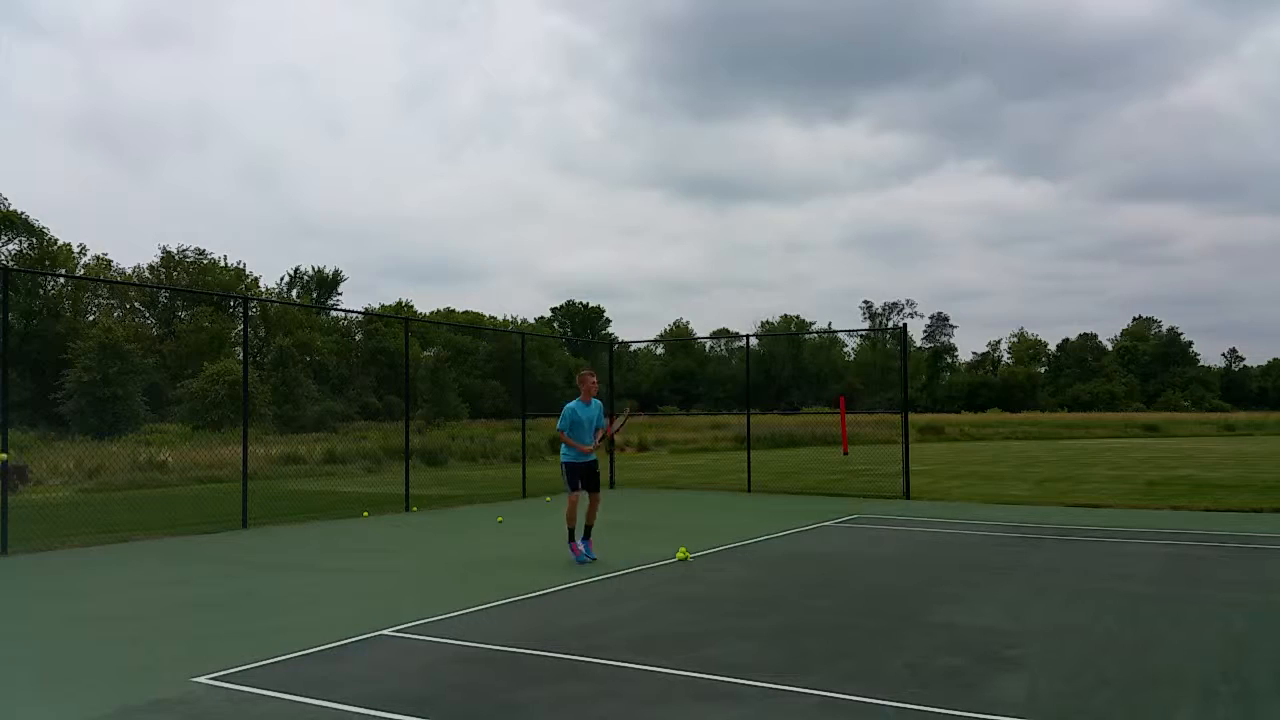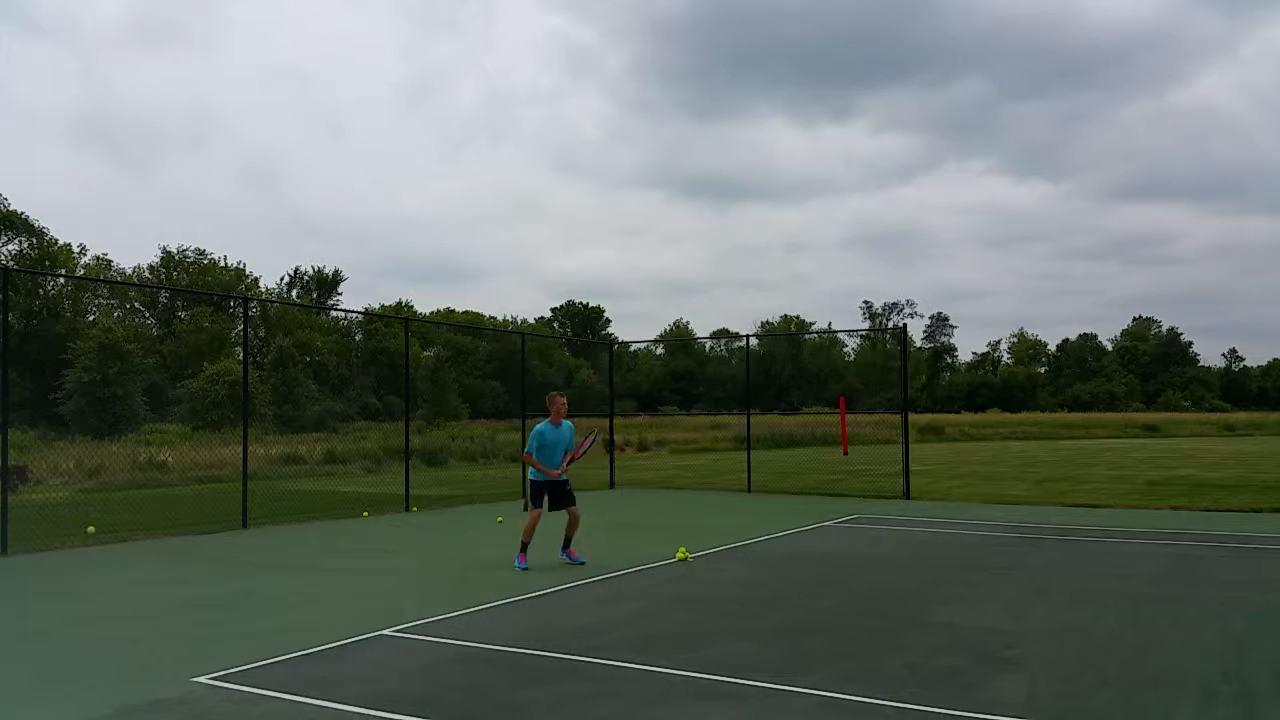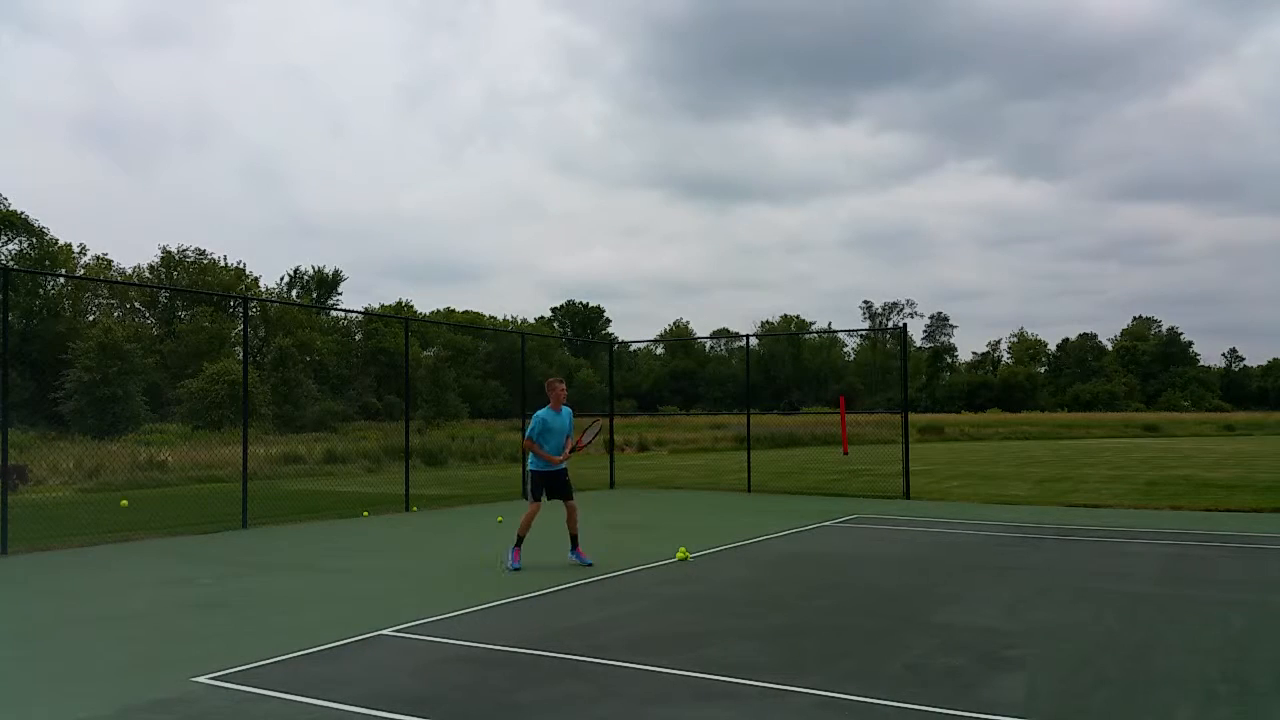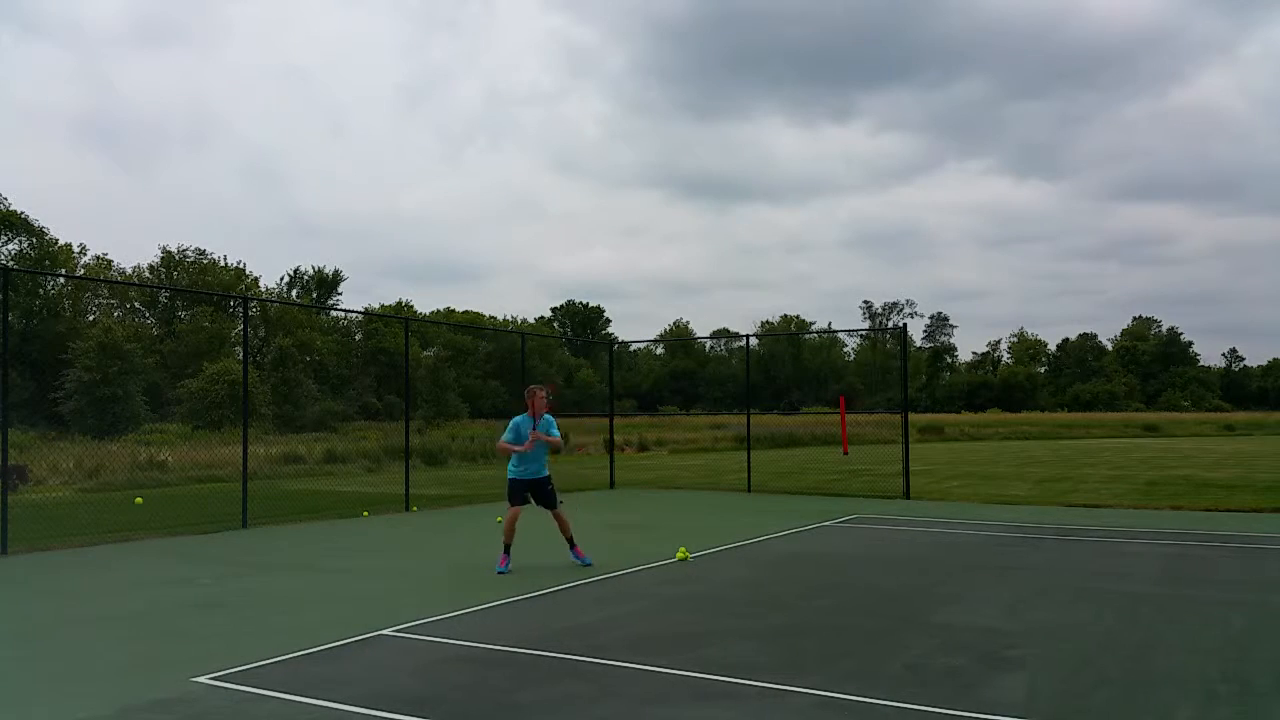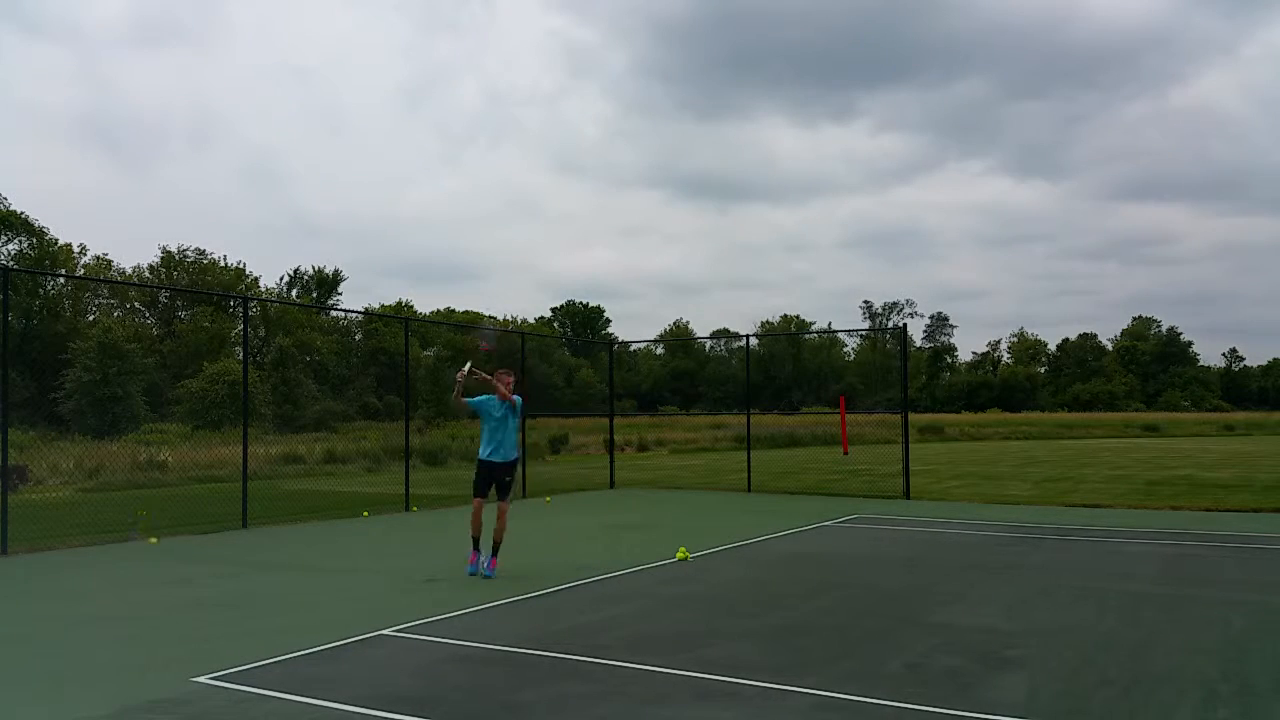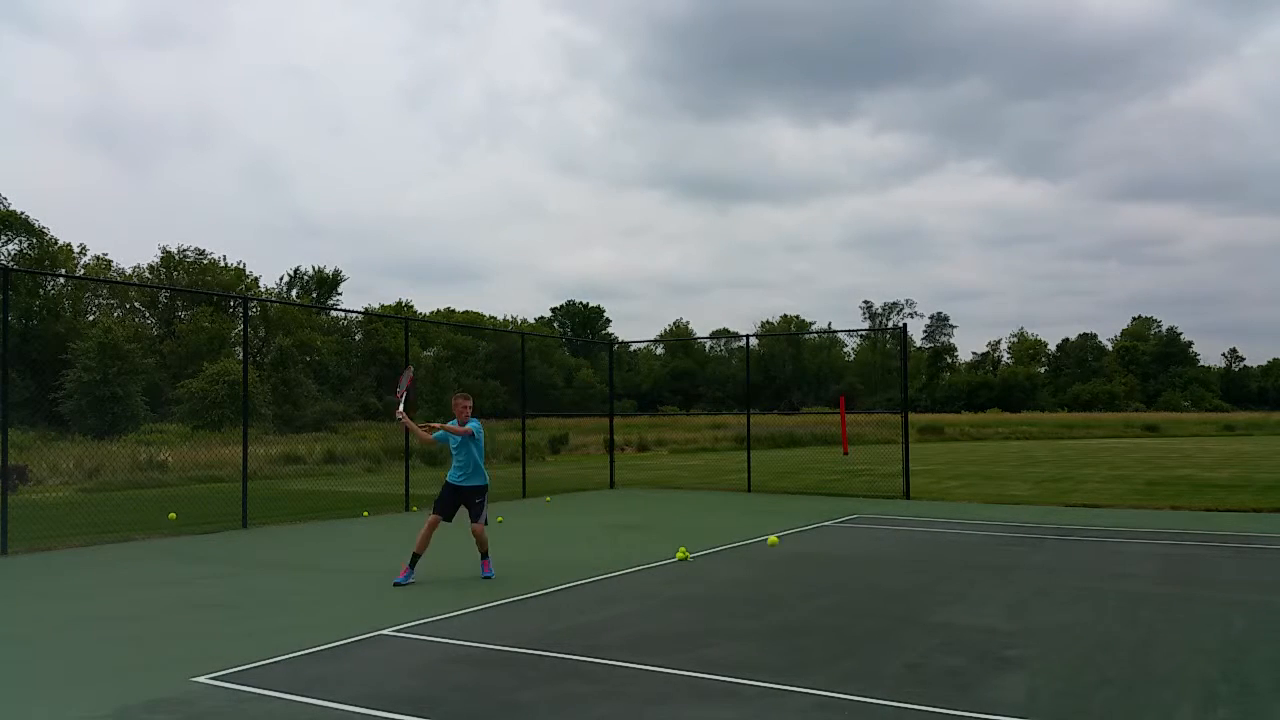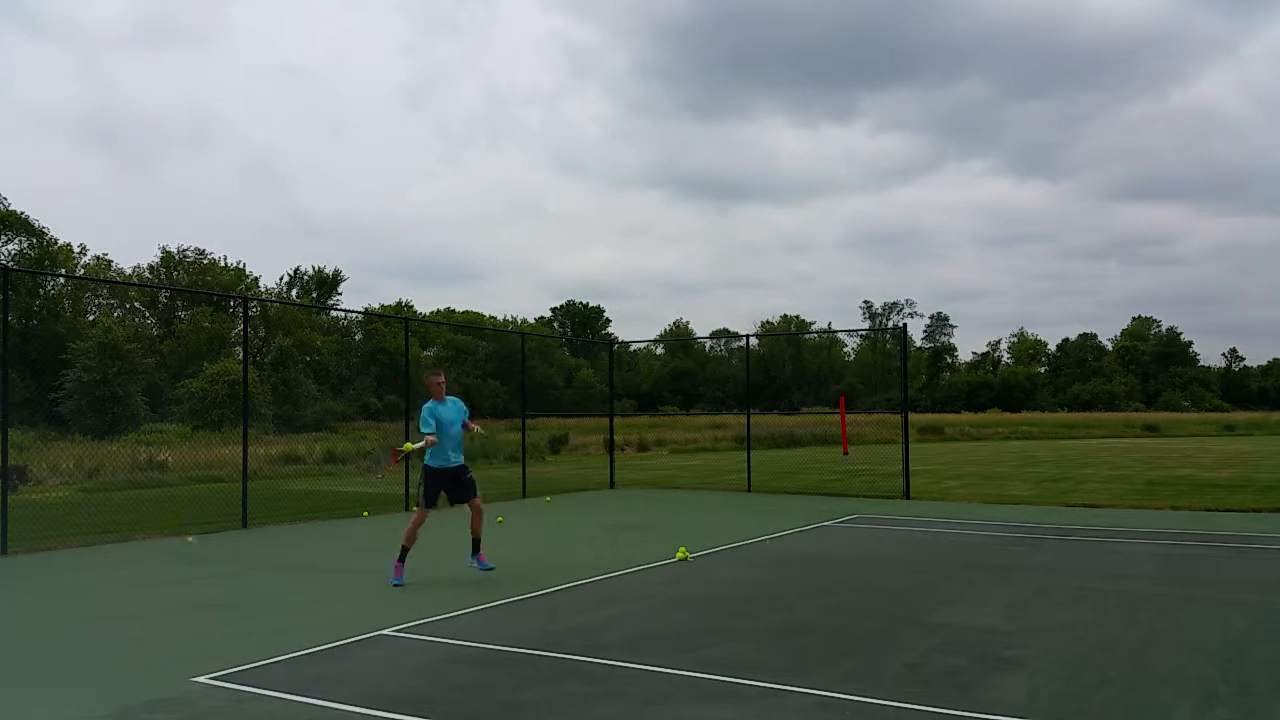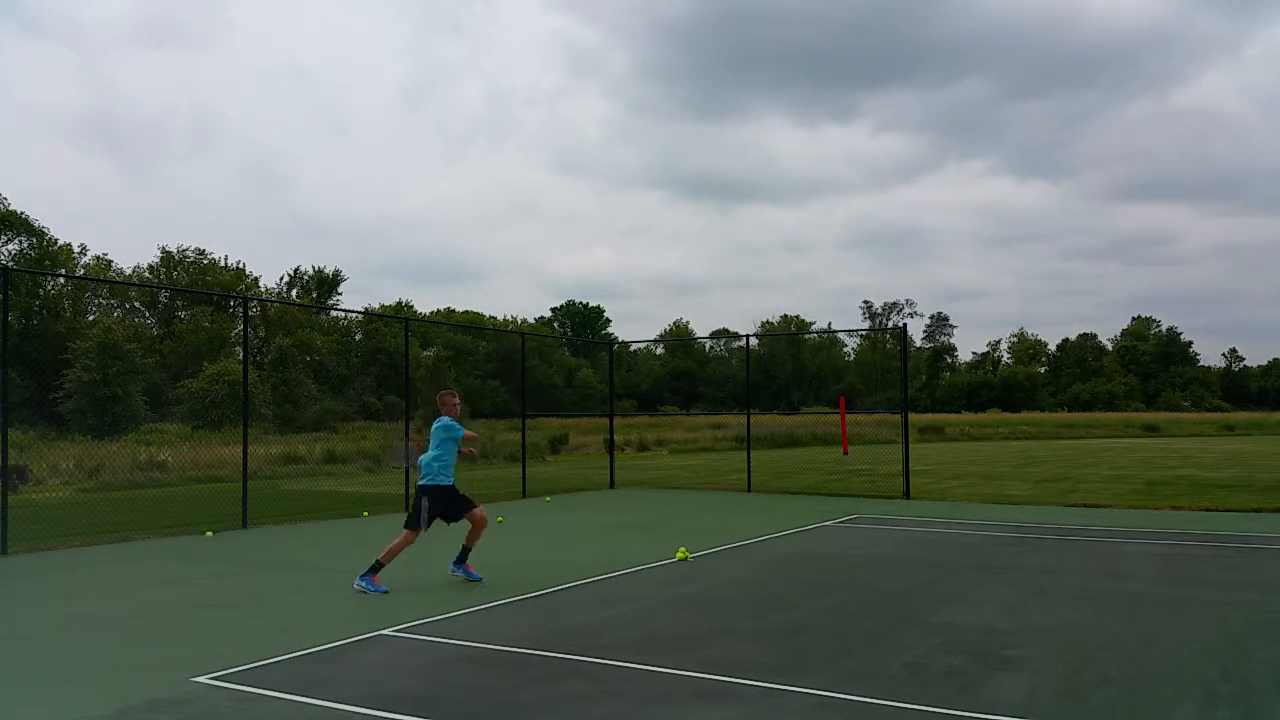
dt=0.3s
person 1, frame 1
left shoulder: (598, 405)
right shoulder: (570, 408)
right elbow: (559, 434)
left wrist: (596, 441)
right wrist: (580, 447)
left hip: (590, 459)
right hip: (571, 459)
left knee: (595, 498)
right knee: (574, 499)
left ankle: (585, 541)
right ankle: (572, 542)
person 1, frame 2
left shoulder: (569, 426)
right shoulder: (539, 430)
right elbow: (526, 457)
left wrist: (564, 464)
right wrist: (547, 472)
left hip: (560, 479)
right hip: (538, 478)
left knee: (575, 514)
right knee: (535, 515)
left ankle: (566, 549)
right ankle: (521, 554)
person 1, frame 3
left shoulder: (568, 413)
right shoulder: (540, 417)
right elbow: (527, 443)
left wrist: (567, 451)
right wrist: (550, 458)
left hip: (559, 468)
right hip: (538, 468)
left knee: (572, 507)
right knee: (534, 508)
left ankle: (575, 550)
right ankle: (516, 549)
person 1, frame 4
left shoulder: (549, 420)
right shoulder: (517, 423)
left elbow: (559, 443)
right elbow: (500, 446)
left wrist: (542, 438)
right wrist: (519, 449)
left hip: (541, 475)
right hip: (518, 476)
left knee: (558, 514)
right knee: (513, 513)
left ankle: (574, 549)
right ankle: (505, 556)
person 1, frame 5
left shoulder: (516, 401)
right shoulder: (485, 401)
left elbow: (508, 397)
right elbow: (458, 402)
left wrist: (487, 378)
right wrist: (459, 385)
left hip: (507, 461)
right hip: (486, 460)
left knee: (502, 510)
right knee: (477, 506)
left ankle: (492, 558)
right ankle: (476, 552)
person 1, frame 6
left shoulder: (475, 425)
right shoulder: (448, 428)
left elbow: (461, 430)
right elbow: (428, 439)
left wrist: (437, 426)
right wrist: (407, 421)
left hip: (476, 484)
right hip: (453, 483)
left knee: (477, 529)
right knee: (431, 523)
left ankle: (485, 561)
right ankle: (410, 570)
person 1, frame 7
left shoulder: (456, 402)
right shoulder: (428, 409)
left elbow: (465, 424)
right elbow: (430, 438)
left wrist: (473, 427)
right wrist: (430, 440)
left hip: (458, 465)
right hip: (434, 467)
left knee: (477, 507)
right knee: (420, 515)
left ankle: (476, 555)
right ankle: (400, 564)
person 1, frame 8
left shoulder: (444, 425)
right shoulder: (445, 424)
right elbow: (471, 436)
left wrist: (460, 451)
left hip: (446, 487)
right hip: (431, 487)
left knee: (481, 519)
right knee: (410, 536)
left ankle: (460, 564)
right ankle: (366, 576)
